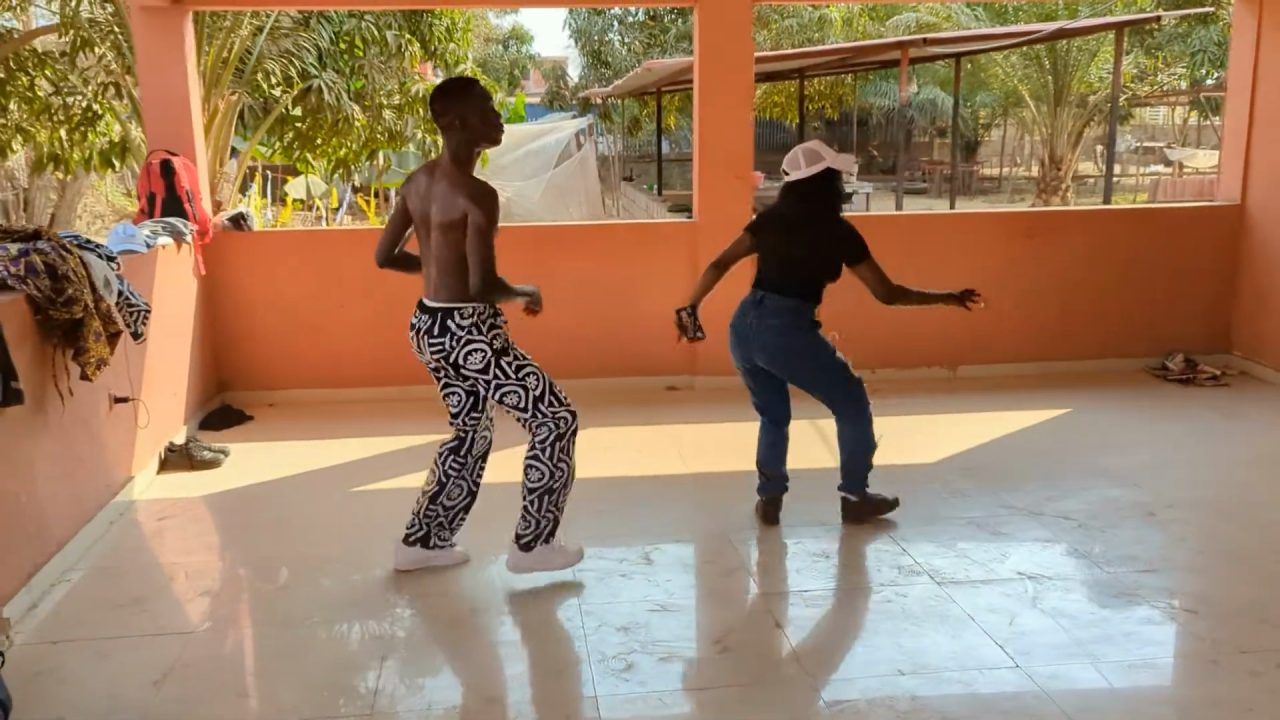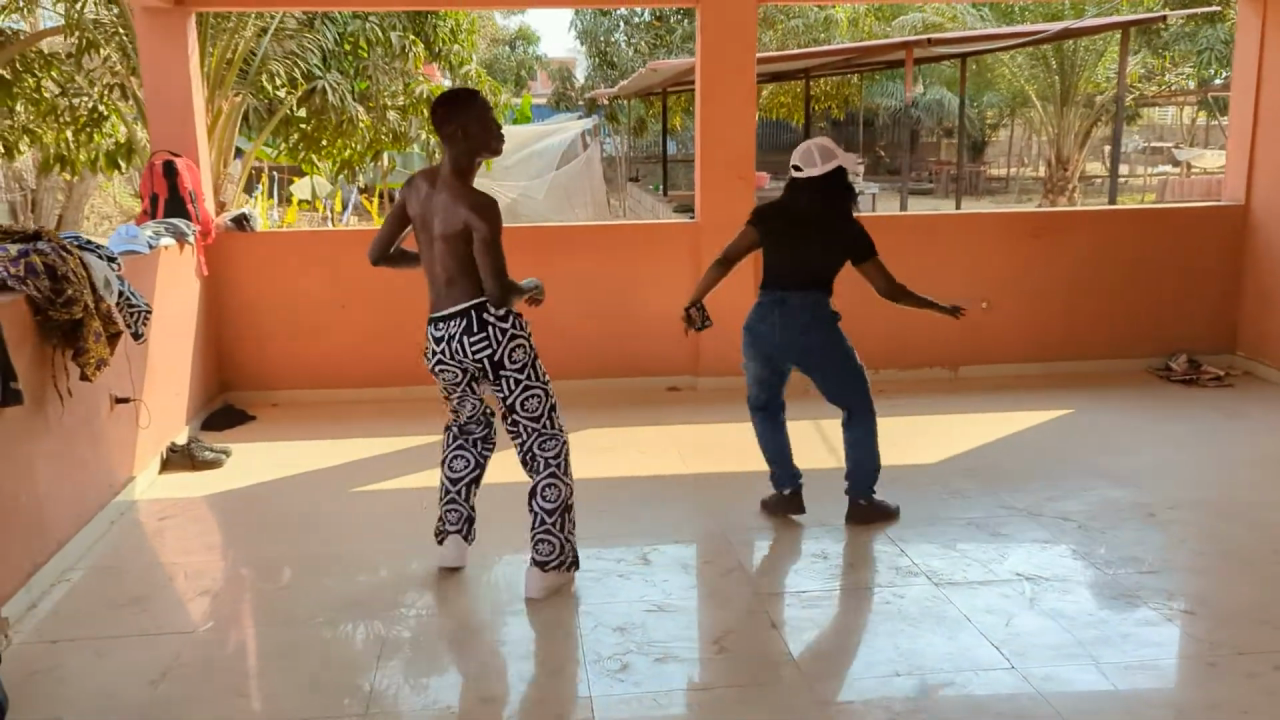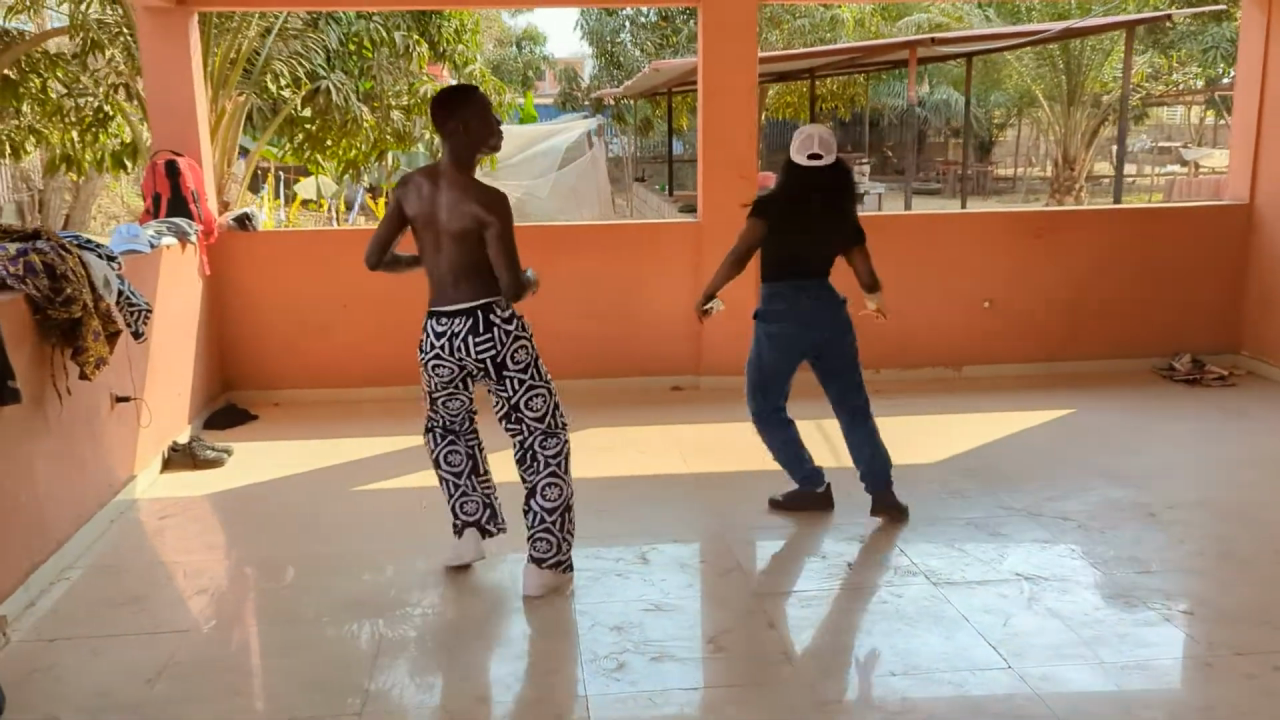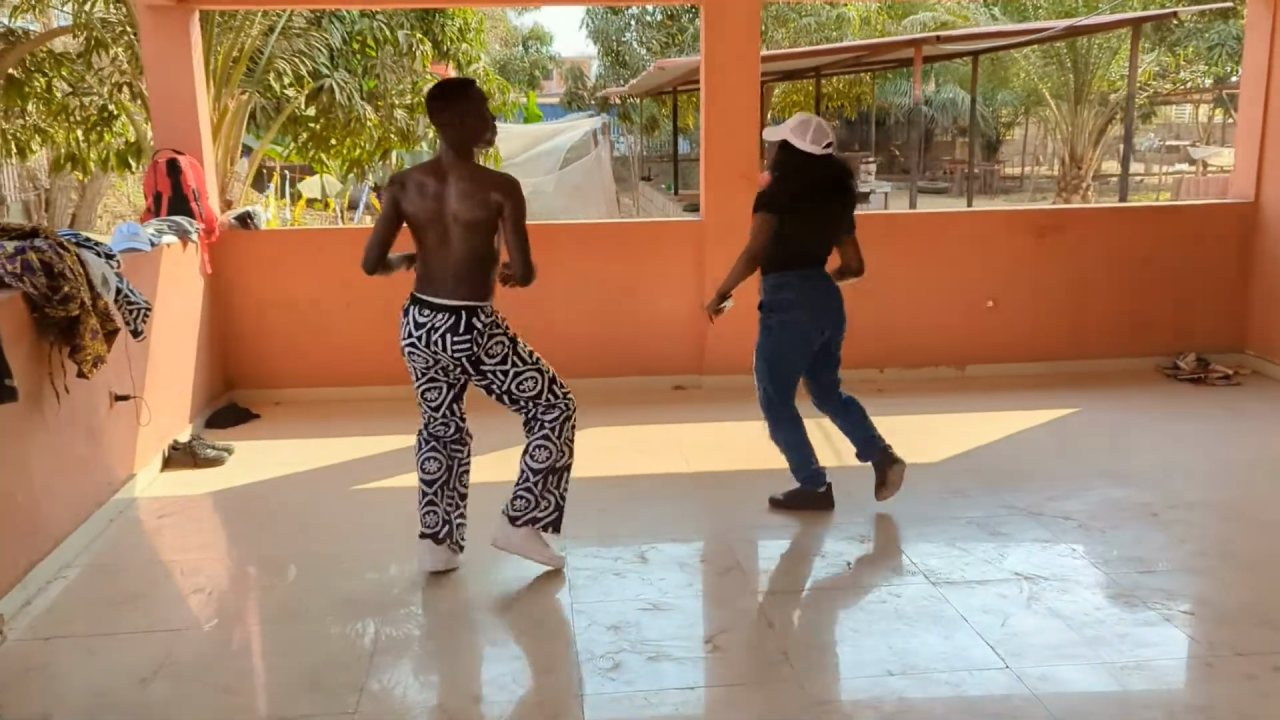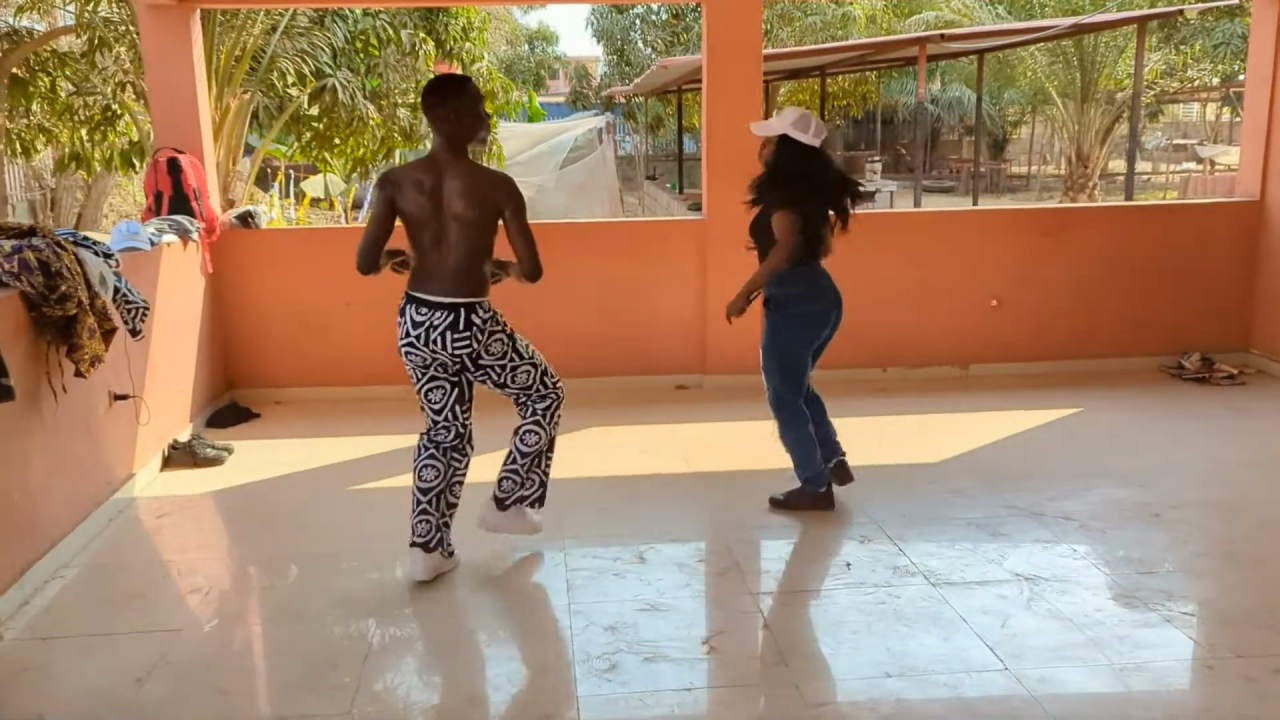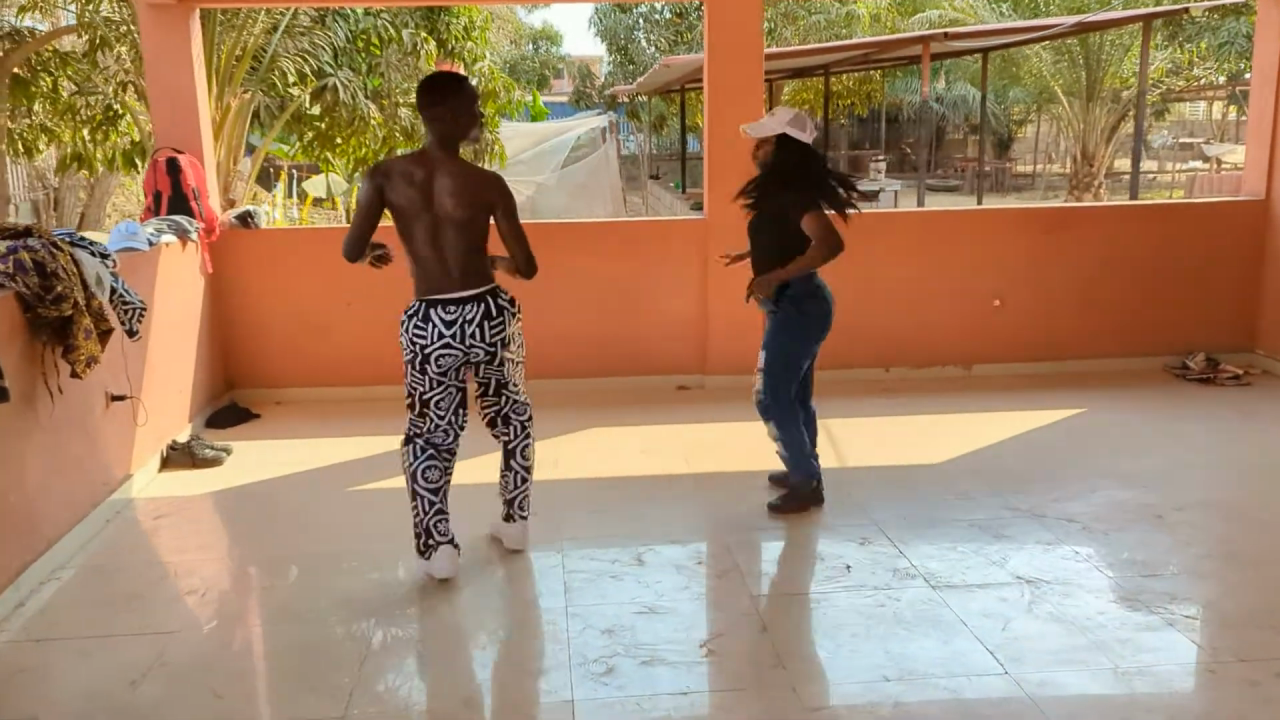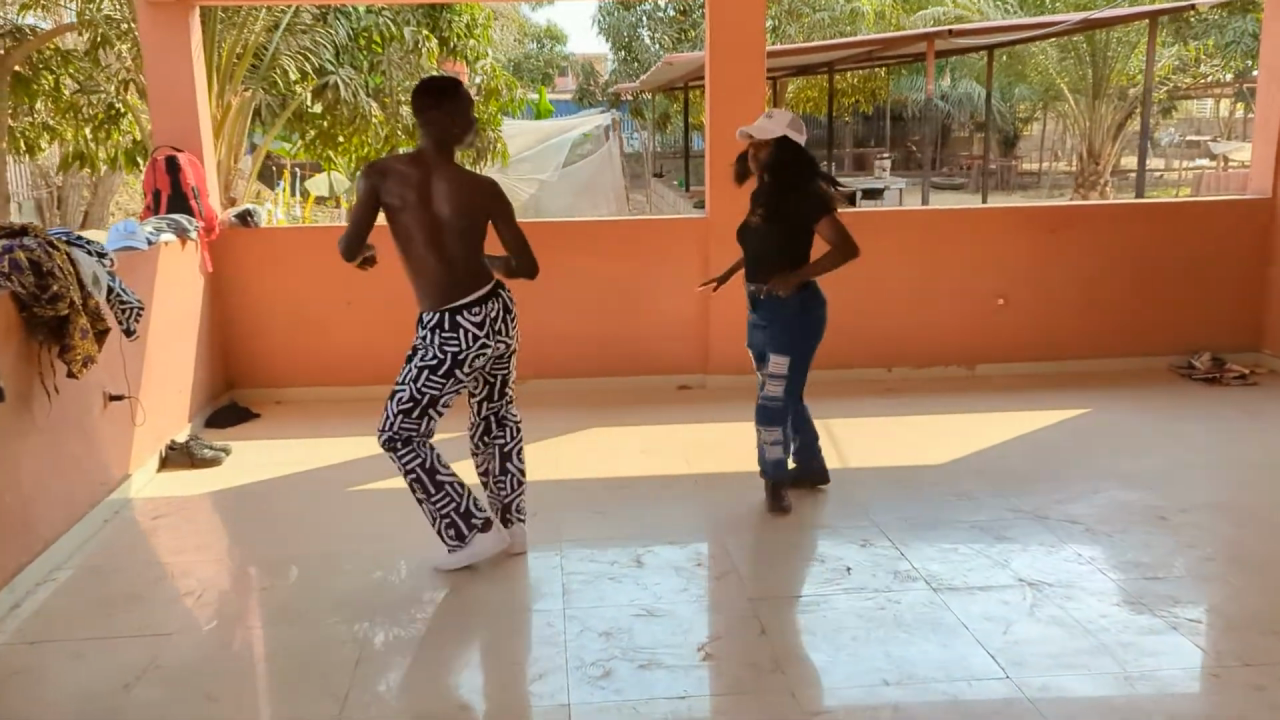
dt=0.1s
person 1, frame 1
left shoulder: (417, 180)
right shoulder: (477, 196)
left elbow: (384, 256)
right elbow: (481, 288)
right wrist: (525, 293)
left hip: (430, 326)
right hip: (469, 331)
left knee: (471, 434)
right knee: (555, 420)
left ankle: (422, 542)
right ankle: (532, 543)
person 1, frame 2
left shoulder: (414, 187)
right shoulder: (478, 206)
left elbow: (378, 255)
right elbow: (500, 293)
right wrist: (531, 288)
left hip: (441, 336)
right hip: (490, 330)
left knee: (469, 430)
right knee: (544, 440)
left ankle: (454, 536)
right ankle: (548, 566)
person 1, frame 3
left shoulder: (410, 186)
right shoulder: (488, 202)
left elbow: (373, 260)
right elbow: (511, 289)
right wrist: (529, 280)
left hip: (437, 334)
right hip: (491, 329)
left knee: (447, 427)
right knee: (544, 439)
left ankle: (469, 531)
right ankle: (546, 564)
person 1, frame 4
left shoulder: (403, 185)
right shoulder: (501, 188)
left elbow: (371, 263)
right elbow: (525, 275)
right wrist: (506, 270)
left hip: (420, 325)
right hip: (476, 329)
left knee: (441, 430)
right knee: (554, 411)
left ankle: (438, 541)
right ankle: (523, 524)
person 1, frame 5
left shoulder: (394, 183)
right shoulder: (498, 187)
left elbow: (363, 264)
right elbow: (533, 271)
left hip: (417, 324)
right hip: (475, 326)
left knee: (445, 433)
right knee: (544, 395)
left ankle: (429, 549)
right ankle: (506, 504)
person 1, frame 6
left shoulder: (384, 176)
right shoulder: (487, 184)
left elbow: (352, 252)
right elbow: (527, 267)
left wrist: (377, 248)
left hip: (430, 322)
right hip: (490, 313)
left knee: (431, 438)
right knee: (509, 414)
left ankle: (439, 547)
right ankle: (514, 521)
person 1, frame 7
left shoulder: (379, 175)
right shoulder: (483, 190)
left elbow: (347, 250)
right elbow: (528, 268)
left wrist: (366, 250)
left hip: (443, 331)
right hip: (493, 317)
left knee: (400, 437)
right knee: (495, 421)
left ankle: (475, 532)
right ankle: (509, 526)
person 2, frame 1
left shoulder: (771, 219)
right shoulder: (837, 232)
left elbow: (719, 264)
right elbow: (886, 292)
left wrist: (689, 308)
right wrist: (943, 298)
left hip: (746, 329)
right hip: (789, 332)
left knee: (773, 415)
right knee: (852, 403)
left ankle: (770, 496)
right ankle: (854, 497)
person 2, frame 2
left shoulder: (774, 215)
right shoulder: (848, 229)
left elbow: (725, 261)
right elbow: (889, 290)
left wrist: (694, 302)
right wrist: (939, 306)
left hip: (765, 324)
right hip: (815, 325)
left knee: (764, 407)
right knee: (858, 408)
left ankle: (786, 489)
right ankle: (860, 500)
person 2, frame 3
left shoulder: (771, 206)
right shoulder: (841, 216)
left elbow: (737, 257)
right elbow: (868, 281)
left wrist: (706, 296)
right wrist: (875, 300)
left hip: (779, 317)
right hip: (827, 315)
left knee: (766, 409)
right knee: (853, 406)
left ankle: (813, 488)
right ankle: (882, 493)
person 2, frame 4
left shoulder: (775, 198)
right shoulder: (833, 201)
left elbow: (755, 252)
right elbow: (855, 267)
left wrist: (720, 294)
left hip: (788, 308)
right hip: (826, 301)
left knee: (777, 402)
right knee: (827, 392)
left ankle: (814, 487)
right ankle: (881, 455)
person 2, frame 5
left shoulder: (783, 193)
right shoulder: (818, 192)
left elbow: (787, 247)
left wrist: (745, 291)
left hip: (793, 304)
right hip: (822, 297)
left knee: (785, 398)
right knee: (796, 389)
left ankle: (816, 486)
right ankle: (832, 462)
person 2, frame 6
left shoulder: (797, 192)
right shoulder: (776, 191)
left elbow: (828, 243)
left wrist: (775, 277)
right wrist: (750, 255)
left hip: (798, 307)
right hip: (788, 307)
left knee: (770, 397)
right knee: (793, 393)
left ankle: (806, 482)
right ankle: (802, 473)
person 2, frame 7
left shoulder: (801, 197)
right shoulder: (765, 197)
left elbow: (847, 248)
left wrist: (800, 275)
right wrist: (729, 273)
left hip: (794, 309)
right hip: (763, 308)
left knee: (774, 403)
right knee: (783, 397)
left ankle: (776, 478)
right ankle: (810, 467)
